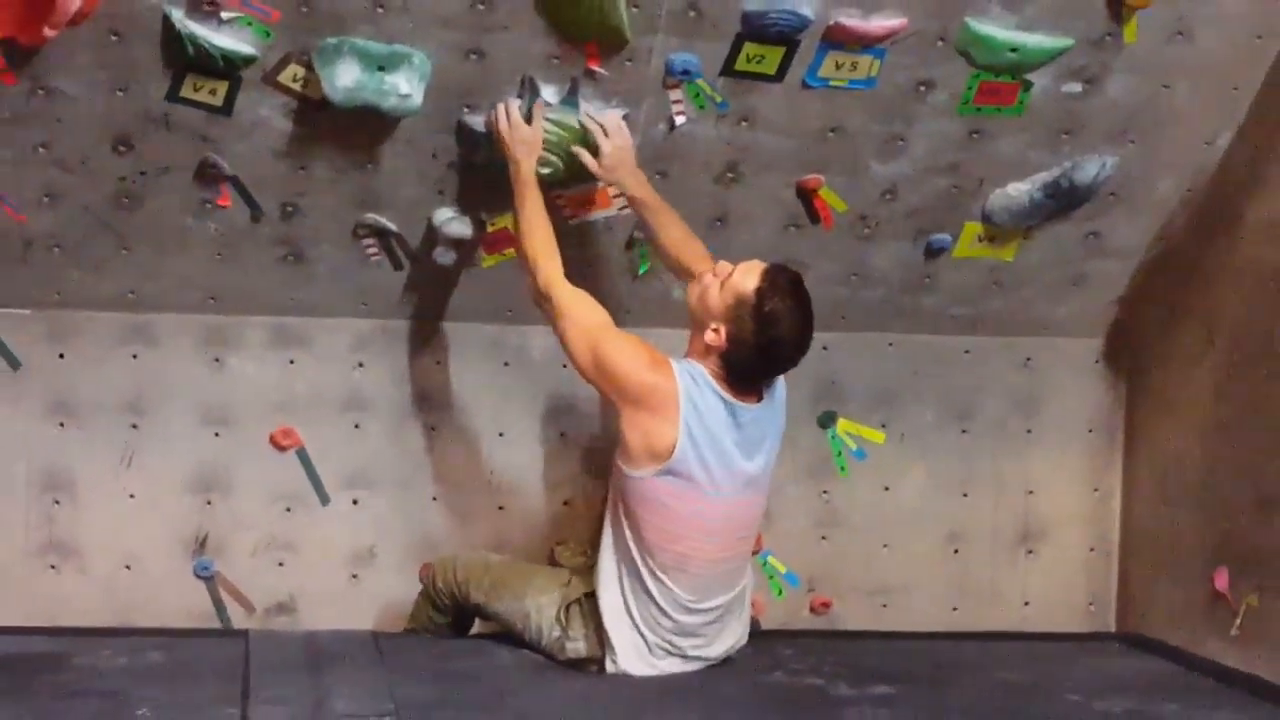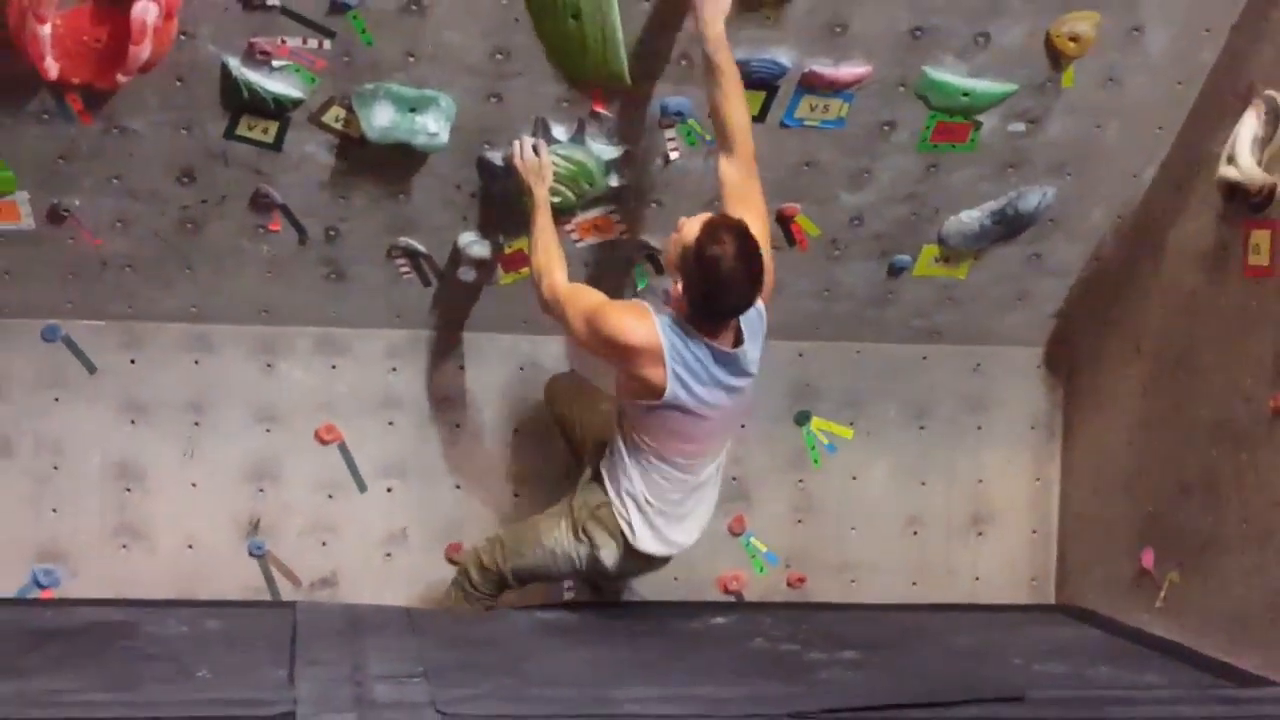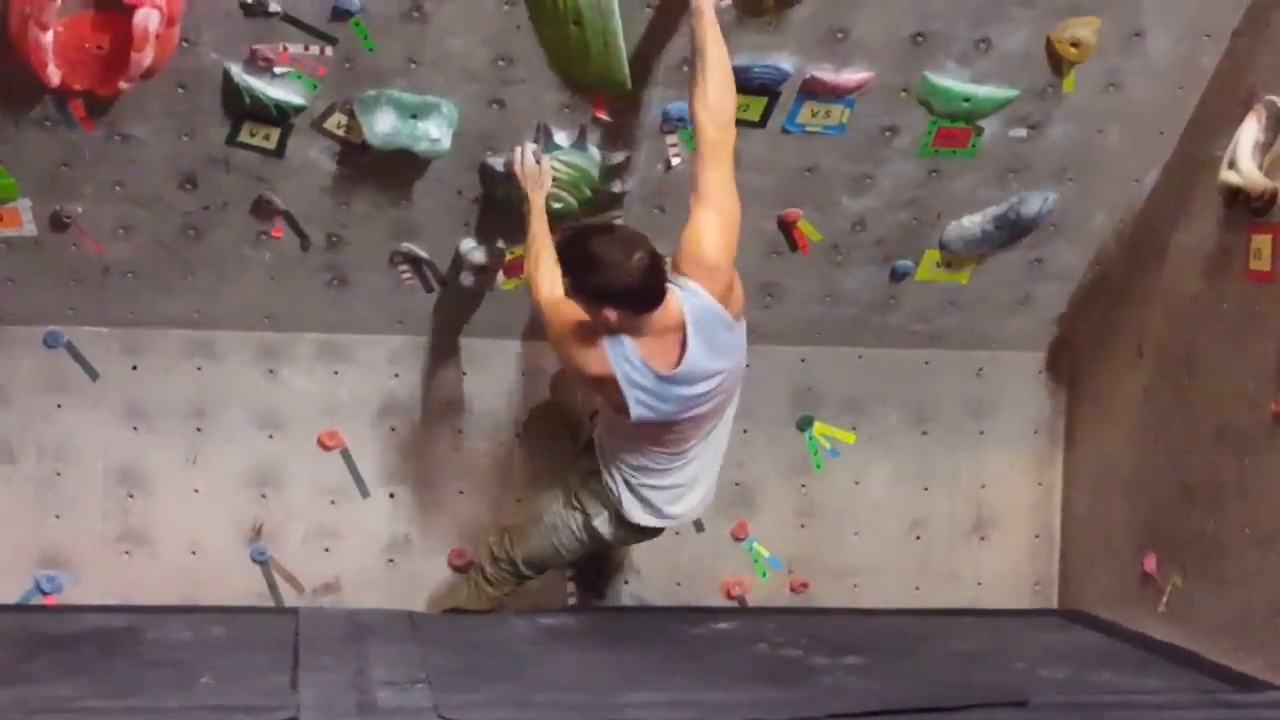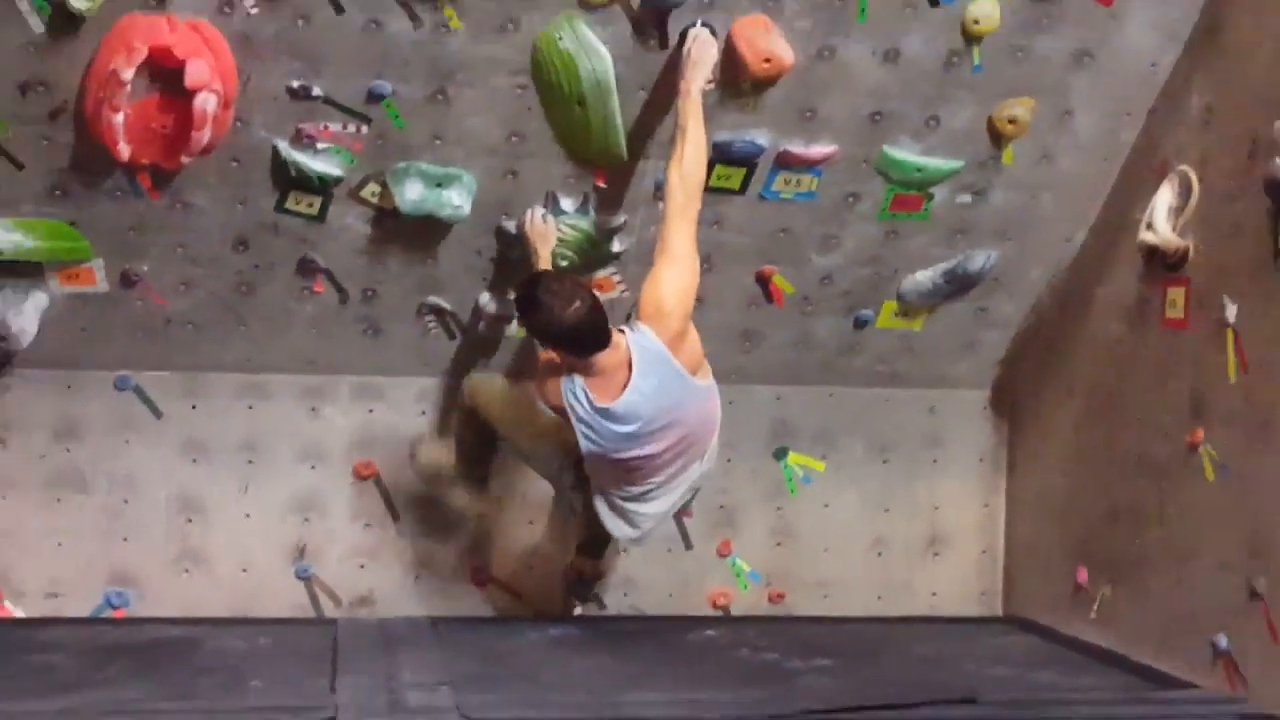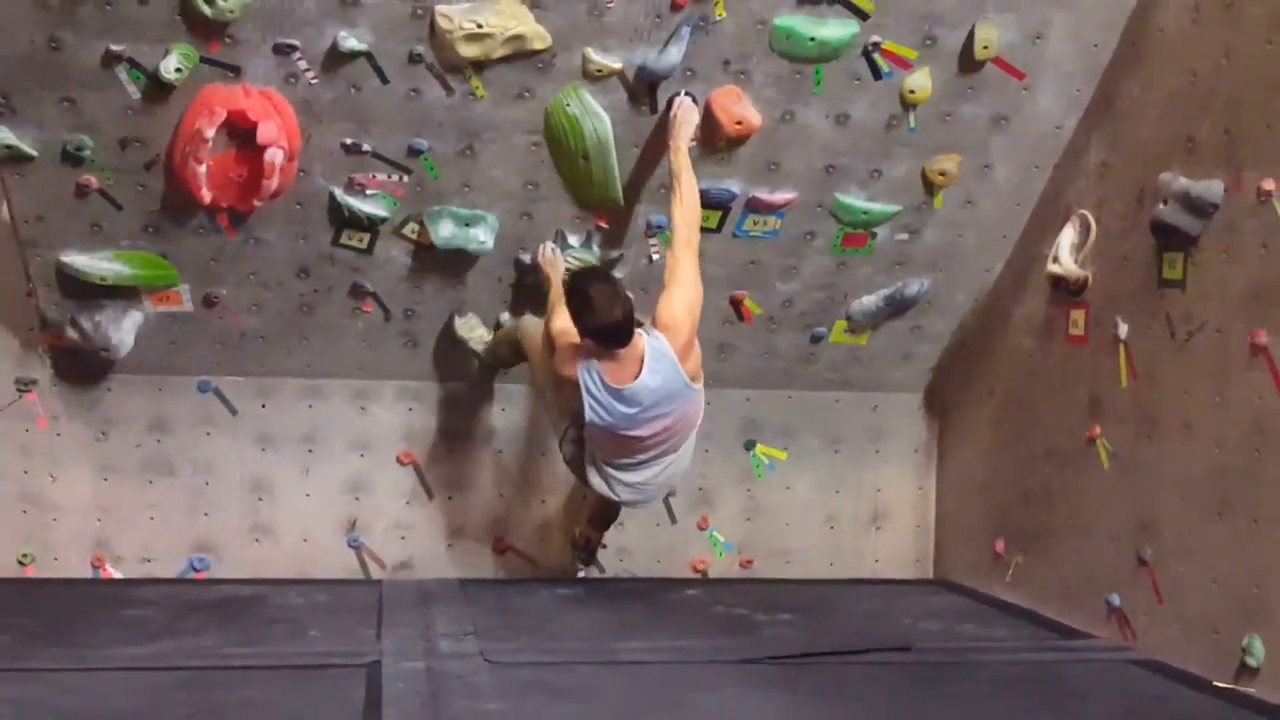
dt=0.5s
person 1, frame 1
left shoulder: (657, 390)
right shoulder: (768, 386)
left elbow: (549, 285)
right elbow: (696, 267)
right wrist: (630, 178)
left hip: (635, 650)
right hip: (721, 638)
left knee: (446, 579)
person 1, frame 2
left shoulder: (642, 338)
right shoulder: (754, 296)
left elbow: (553, 290)
right elbow: (738, 155)
left wrist: (539, 193)
left hip: (631, 532)
right hip: (679, 511)
left knee: (478, 572)
right knee: (563, 389)
right ankle: (602, 569)
person 1, frame 3
left shoulder: (598, 360)
right shoulder: (715, 282)
left elbow: (546, 294)
right elbow: (716, 137)
left wrist: (536, 198)
left hip: (630, 508)
right hip: (687, 484)
left knee: (499, 563)
right knee: (565, 390)
right ankle: (596, 549)
person 1, frame 4
left shoulder: (559, 391)
right shoulder: (665, 332)
left elbow: (550, 341)
right elbow: (683, 201)
left wrist: (541, 252)
right wrist: (692, 87)
left hip: (621, 510)
right hip: (677, 491)
left knee: (480, 391)
left ankle: (471, 477)
right ankle: (589, 558)
person 1, frame 5
left shoulder: (573, 368)
right shoulder: (675, 343)
left elbow: (559, 323)
left wrist: (554, 275)
left hip: (604, 475)
right hip: (660, 478)
left knee: (527, 329)
left ankle: (489, 349)
right ankle: (590, 535)
